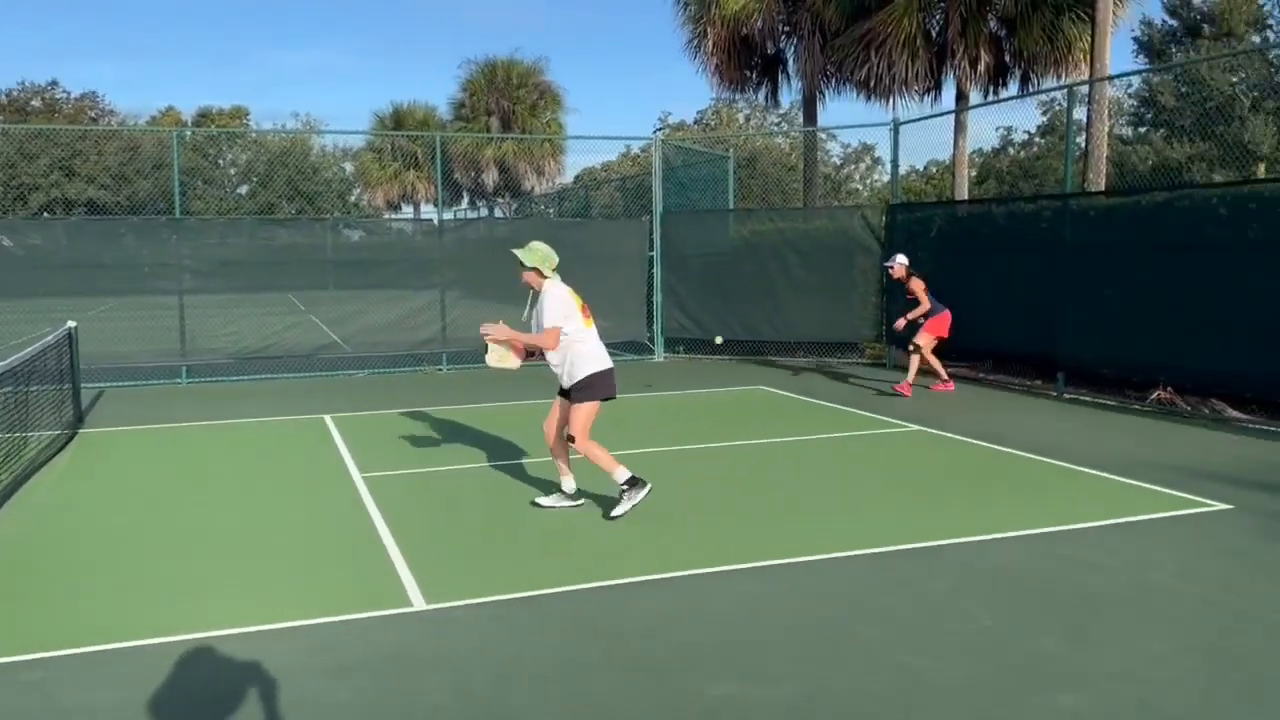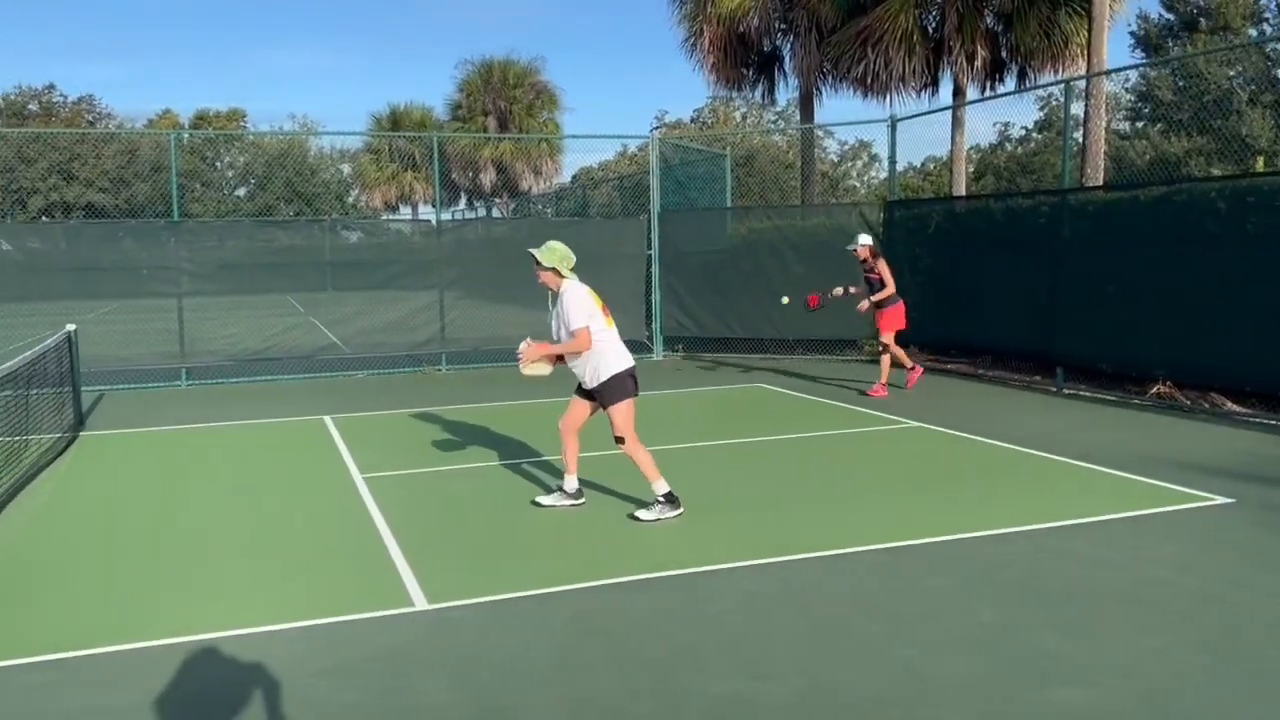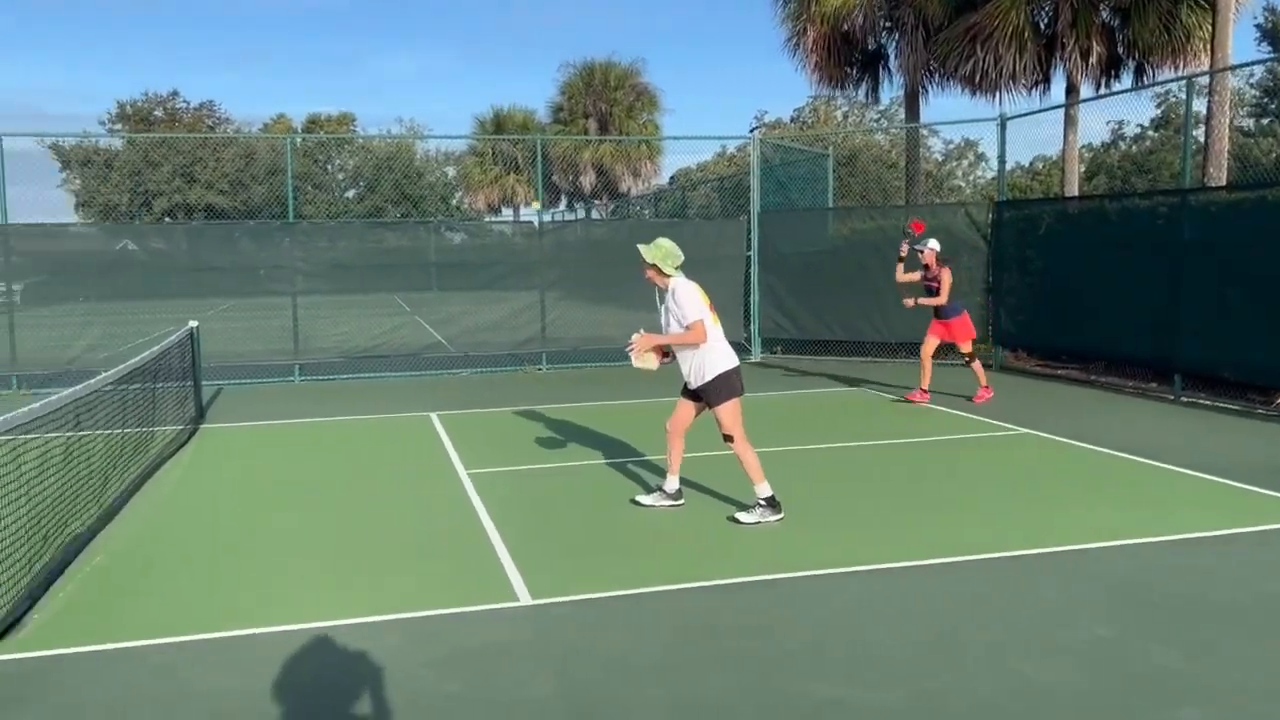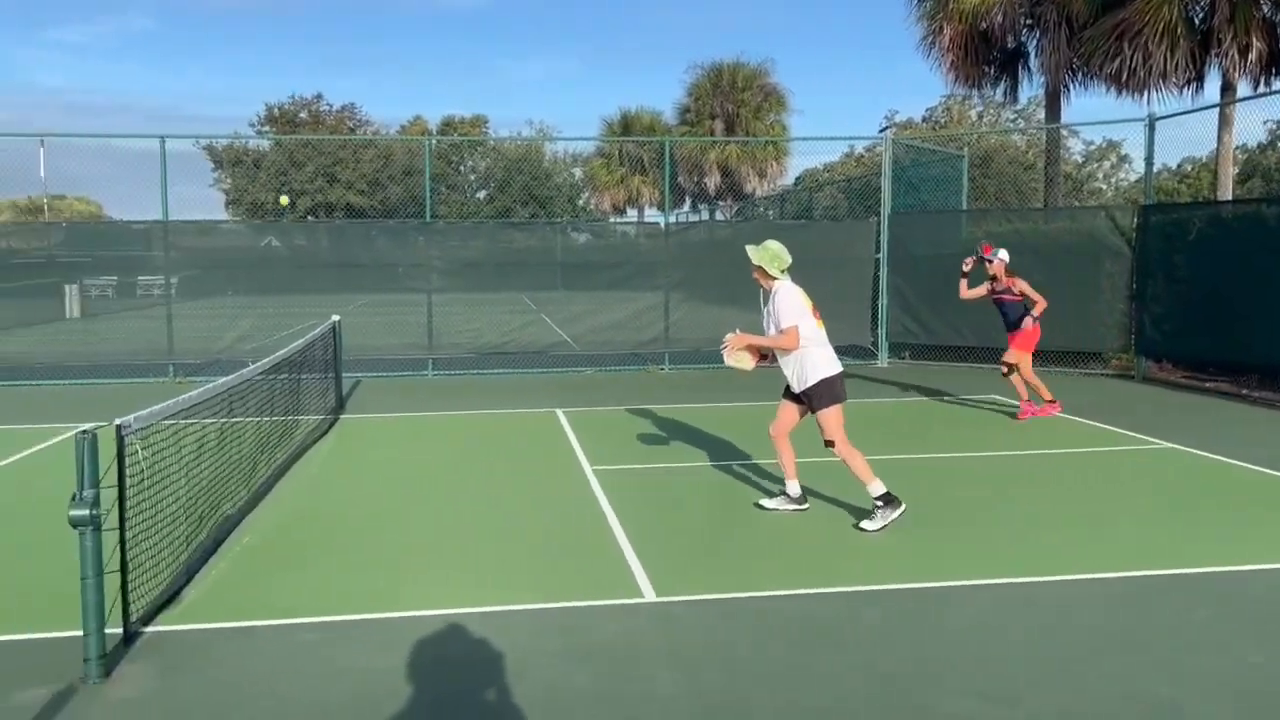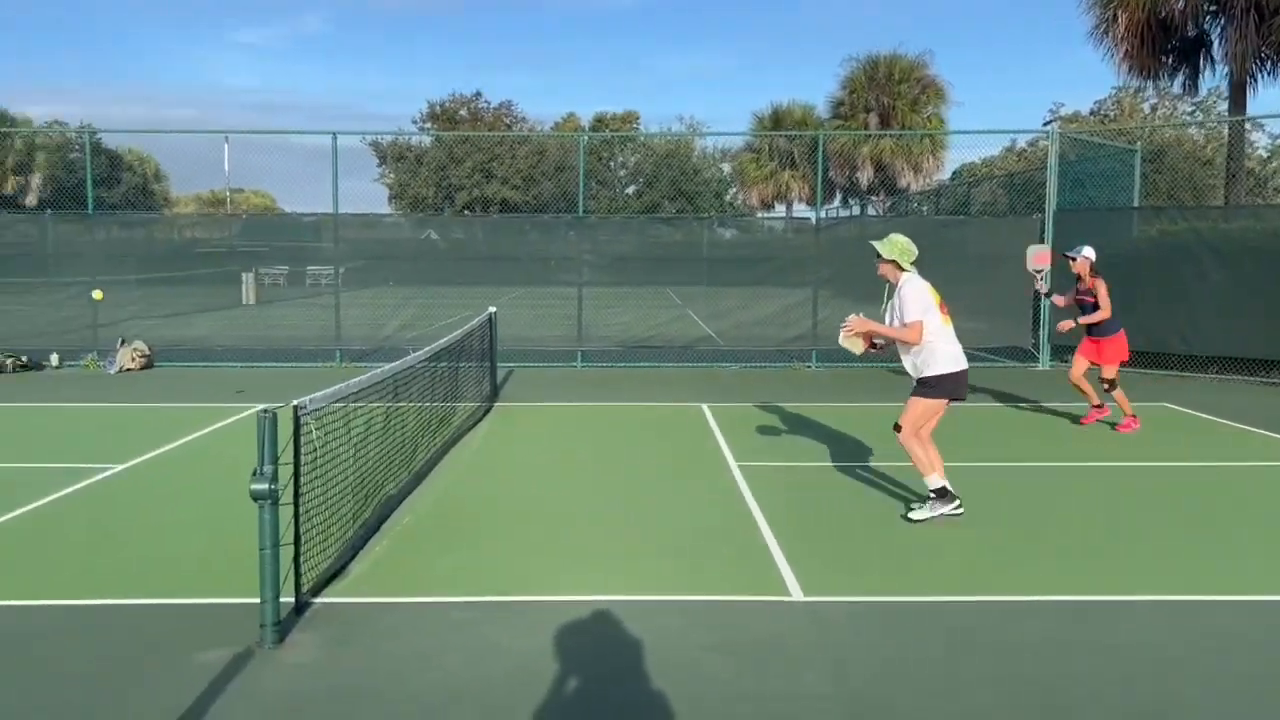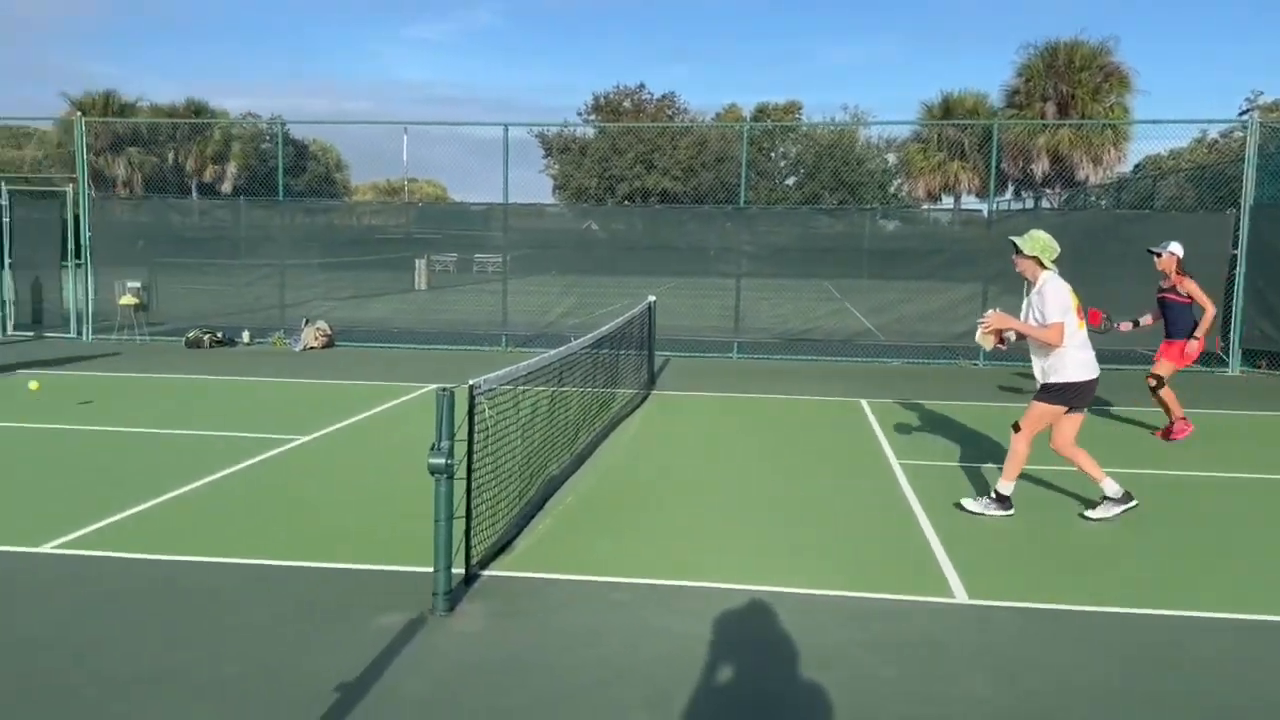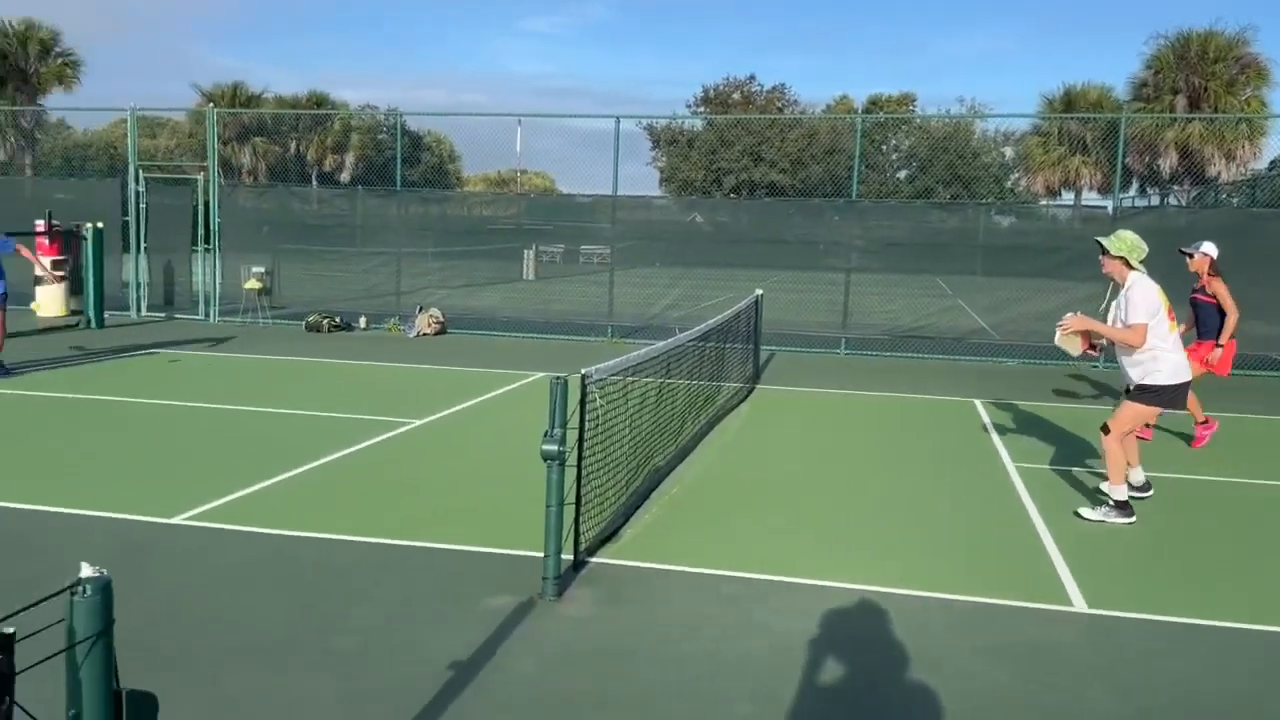
dt=0.3s
person 1, frame 1
left shoulder: (553, 294)
right shoulder: (551, 293)
left elbow: (550, 340)
left wrist: (510, 334)
right wrist: (531, 353)
left hip: (591, 372)
right hip: (576, 374)
left knee: (578, 440)
right knee: (551, 429)
left ankle: (632, 484)
right ankle: (569, 491)
person 1, frame 2
left shoulder: (572, 294)
right shoulder: (567, 294)
left elbow: (583, 342)
left wrist: (544, 350)
right wrist: (552, 355)
left hip: (613, 372)
right hip: (594, 376)
left knee: (626, 441)
right knee: (567, 427)
left ankle: (668, 500)
right ankle: (570, 490)
person 1, frame 3
left shoulder: (682, 290)
right shoulder: (673, 293)
left elbow: (699, 335)
left wrist: (656, 339)
right wrist: (660, 351)
left hip: (718, 372)
right hip: (698, 376)
left knee: (735, 440)
right knee: (674, 429)
left ankle: (769, 504)
right ankle: (671, 490)
person 1, frame 4
left shoulder: (785, 294)
right shoulder: (779, 294)
left elbow: (790, 342)
left wrist: (749, 339)
right wrist: (760, 353)
left hip: (820, 376)
right hip: (803, 379)
left knee: (838, 445)
right knee: (778, 431)
left ankle: (887, 502)
right ankle: (793, 494)
person 1, frame 5
left shoulder: (911, 288)
right shoulder: (907, 287)
left elbow: (914, 335)
right elbow: (907, 333)
left wrist: (871, 325)
right wrist: (874, 338)
left hip: (943, 371)
right hip: (941, 371)
left knee: (904, 432)
right knee: (920, 435)
left ankle: (941, 493)
right ankle: (946, 498)
person 1, frame 6
left shoulder: (1050, 288)
right shoulder: (1043, 288)
left elbow: (1054, 337)
right elbow: (1040, 332)
left wrist: (1011, 322)
right wrist: (1006, 331)
left hip: (1069, 377)
right hip: (1073, 376)
left knee: (1021, 432)
right knee: (1062, 444)
left ankle: (1001, 499)
right ankle: (1117, 495)
person 1, frame 7
left shoulder: (1139, 289)
right shoulder: (1132, 288)
left elbow: (1136, 338)
right elbow: (1128, 335)
left wrist: (1091, 324)
right wrist: (1097, 338)
left hip: (1162, 379)
right hip: (1156, 376)
left knee: (1111, 433)
right knee: (1122, 428)
left ankle: (1120, 507)
right ankle: (1137, 481)
person 2, frame 1
left shoulder: (913, 282)
right shoulder: (908, 282)
left elbow: (926, 305)
left wrist: (905, 318)
right wrist: (918, 317)
left hip: (938, 318)
right hip: (934, 318)
left knee: (914, 346)
right knee: (924, 351)
left ankle: (908, 384)
right ankle: (946, 382)
person 2, frame 2
left shoulder: (880, 263)
right shoulder: (866, 266)
left elbow: (891, 289)
left wrist: (869, 300)
right wrist: (844, 290)
left hip: (892, 308)
right hip: (881, 309)
left knee: (883, 346)
right knee: (888, 346)
left ankle: (882, 386)
right ankle: (913, 368)
person 2, frame 3
left shoulder: (944, 272)
right shoulder: (924, 273)
left elbow: (942, 299)
right elbow: (899, 278)
left wrist: (915, 301)
right wrist: (902, 258)
left hip: (956, 319)
right hip: (939, 321)
left knee: (968, 356)
right knee: (925, 353)
left ankle: (986, 389)
right ankle: (923, 392)
person 2, frame 4
left shoulder: (1016, 283)
right shoulder: (990, 285)
left elbow: (1042, 302)
right elbow: (964, 294)
left wrist: (1030, 317)
right wrist: (965, 273)
left hip: (1028, 330)
right hip: (1014, 332)
left knee: (1006, 366)
right knee: (1025, 374)
left ankle: (1026, 403)
right ankle: (1051, 403)
person 2, frame 5
left shoulder: (1098, 283)
right shoulder: (1079, 284)
left elbow: (1106, 313)
right elbow: (1064, 302)
left wrist: (1074, 322)
right wrist: (1045, 291)
left hip: (1112, 338)
right hip: (1092, 338)
left knee: (1107, 383)
right knee: (1074, 375)
left ankle: (1131, 418)
right ankle: (1098, 406)
person 2, frame 6
left shoulder: (1185, 283)
right shoulder: (1162, 284)
left elbow: (1211, 309)
right elbow: (1157, 314)
left wrist: (1195, 338)
right wrist: (1132, 324)
left hip: (1187, 343)
right hip: (1170, 341)
left knee: (1153, 381)
right knee: (1157, 386)
left ankle: (1182, 421)
right ankle: (1175, 423)
person 2, frame 7
left shoulder: (1214, 283)
right shoulder: (1198, 285)
left elbow: (1233, 314)
left wrist: (1220, 345)
left hip: (1216, 347)
right hip: (1201, 344)
left ankle: (1204, 424)
right ankle: (1147, 427)
